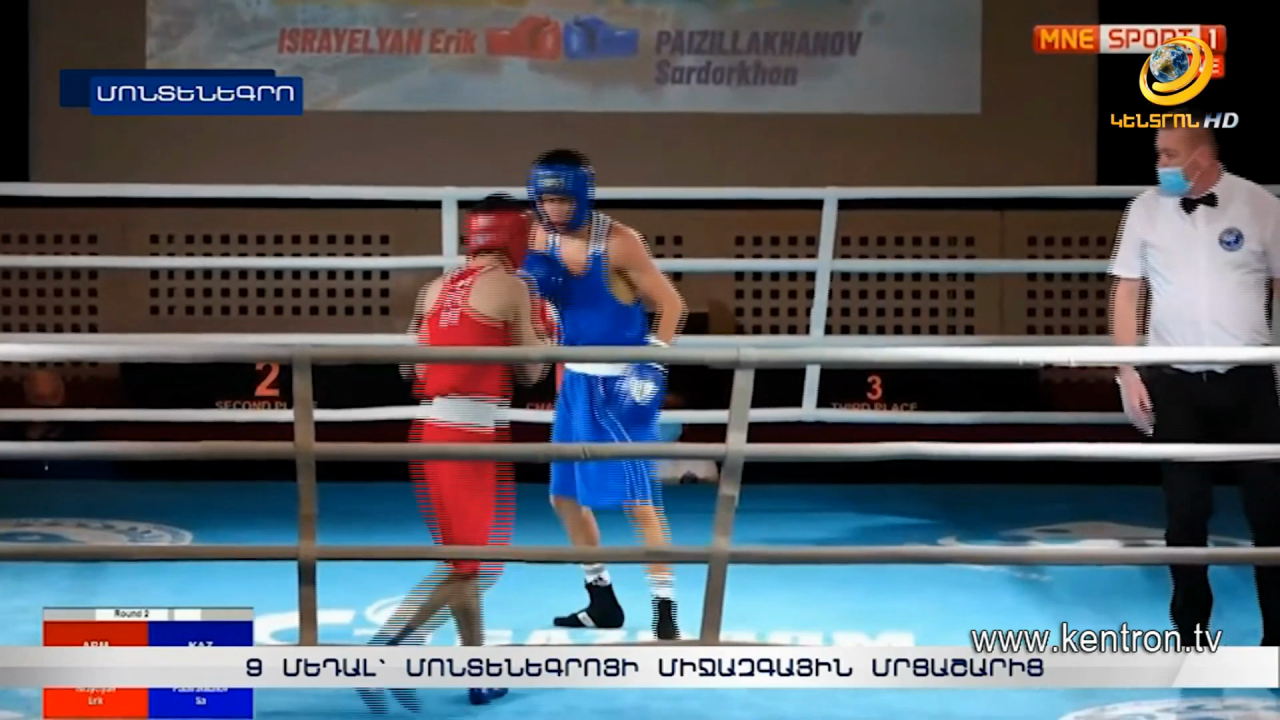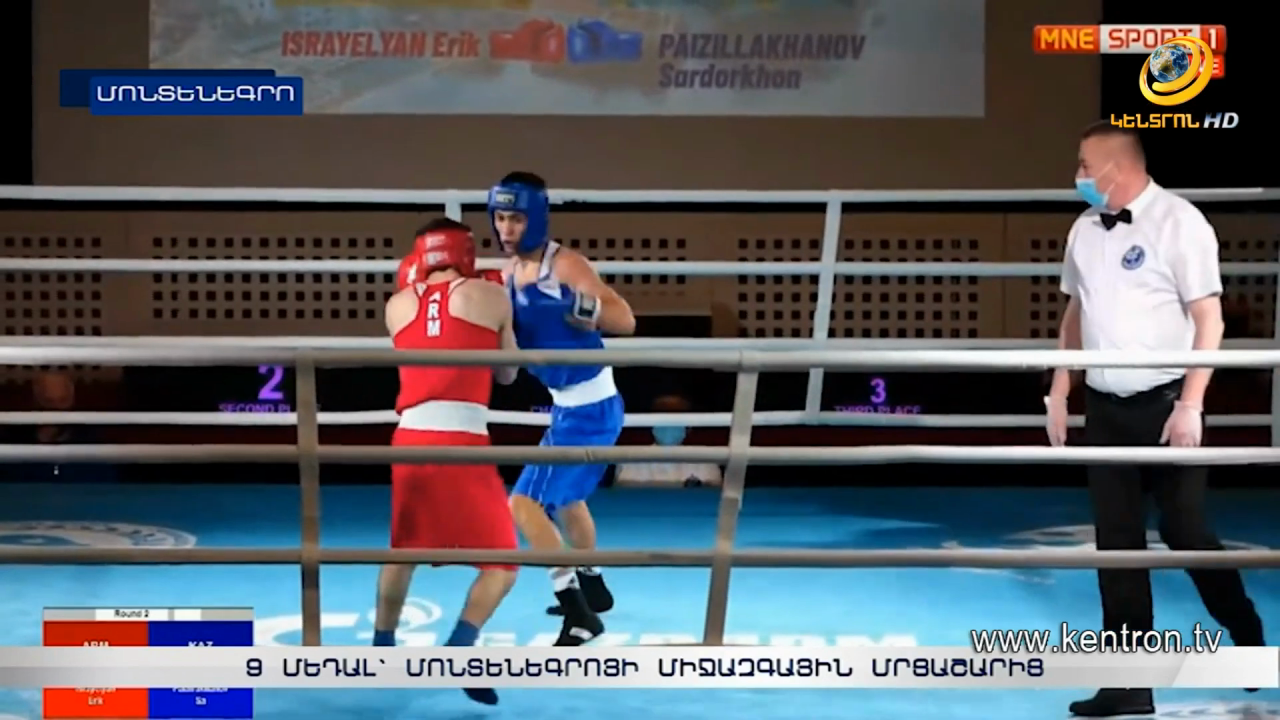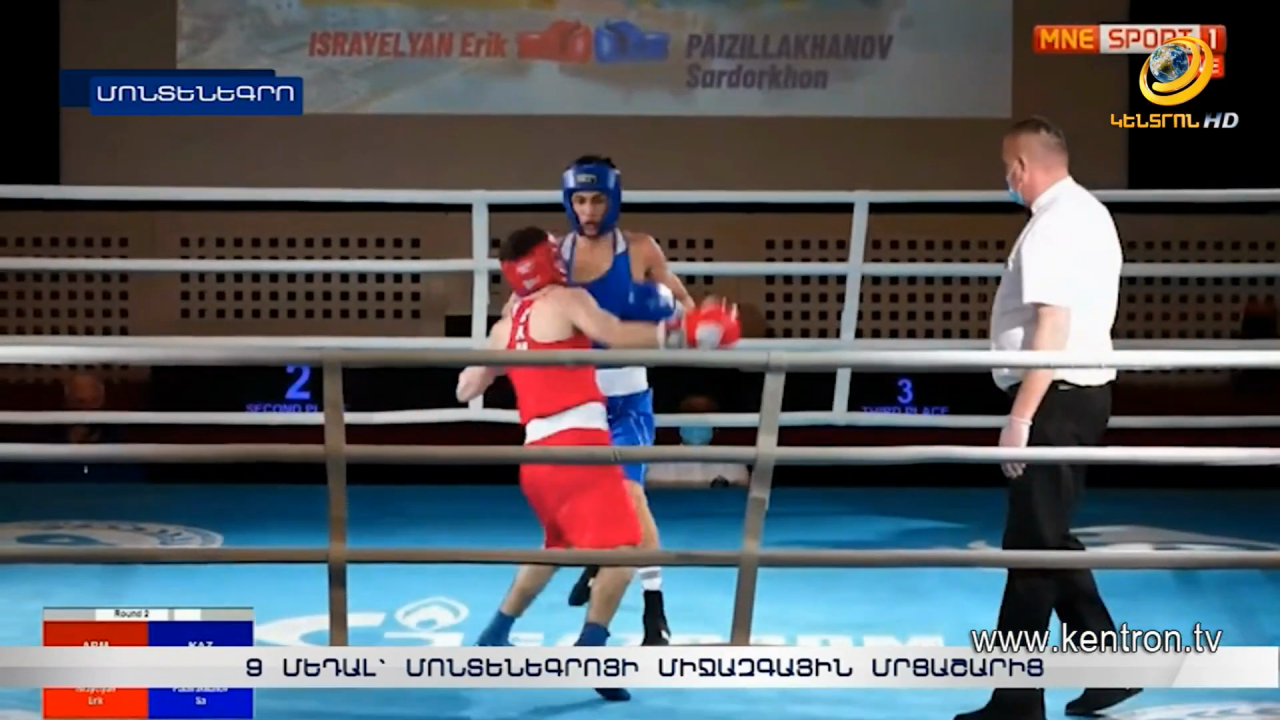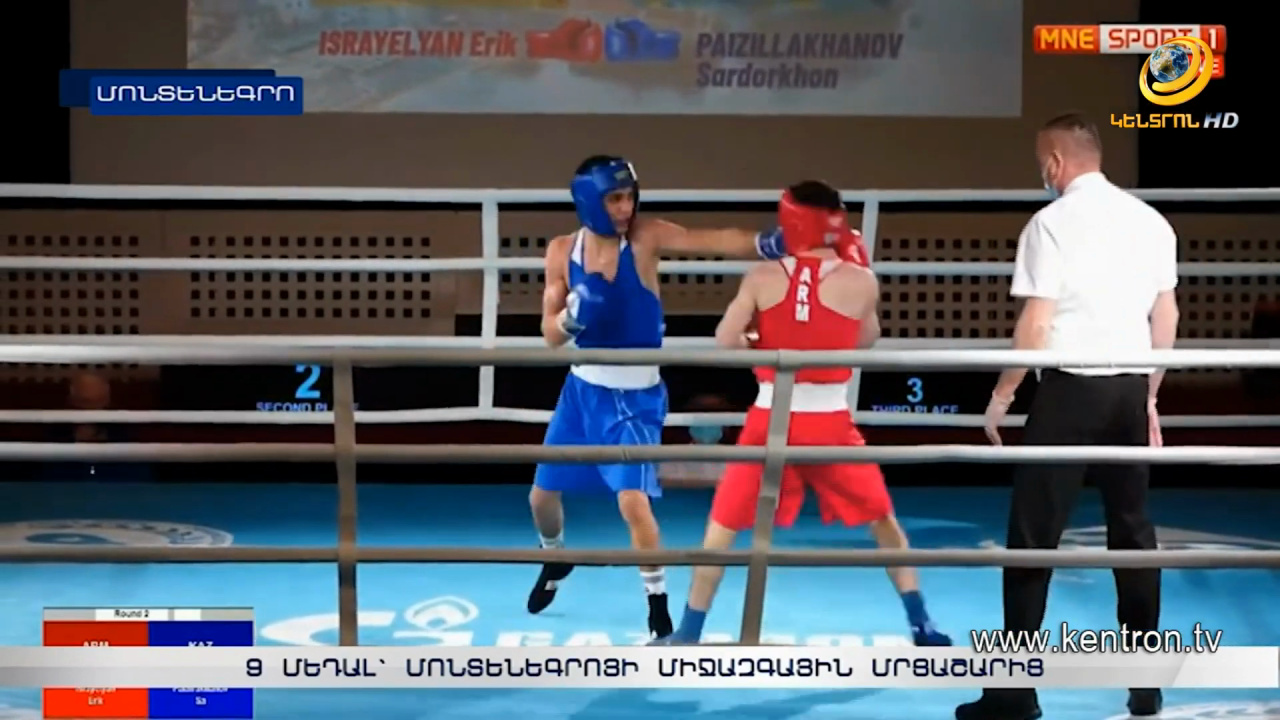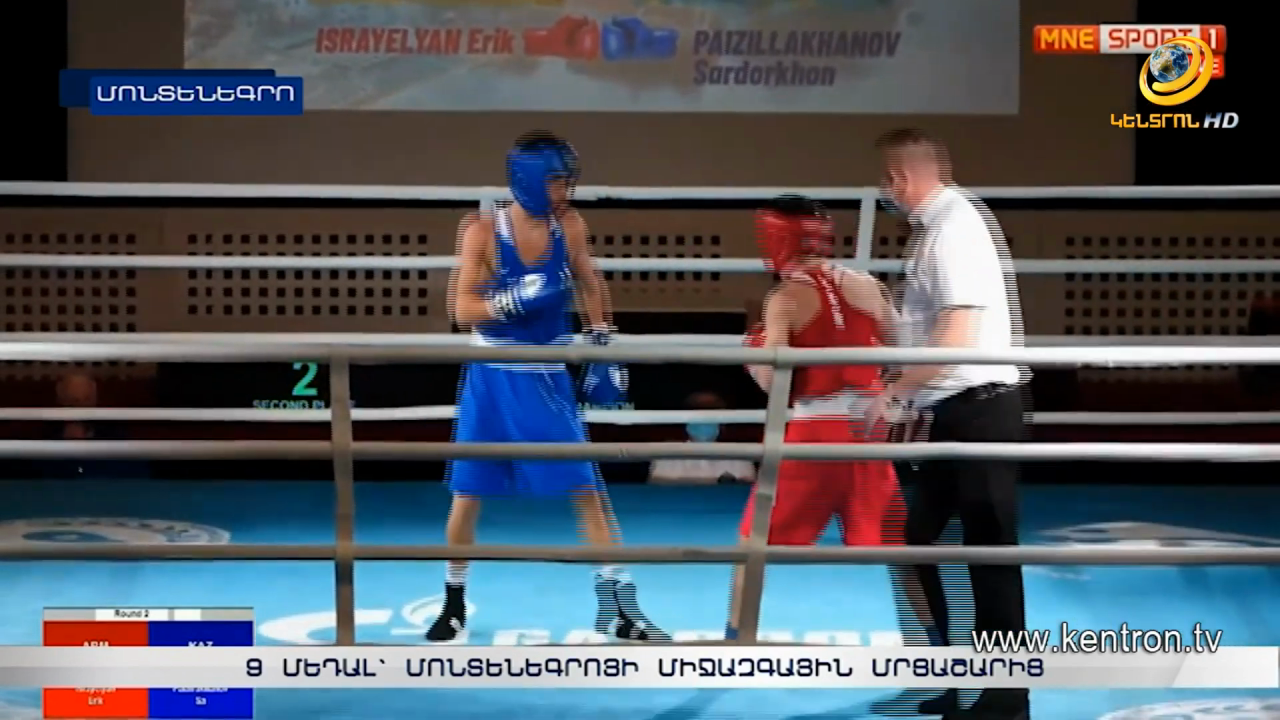
dt=0.7s
person 1, frame 1
right shoulder: (1145, 210)
right elbow: (1127, 296)
right wrist: (1128, 373)
right hip: (1174, 382)
right knee: (1185, 507)
right ankle: (1192, 622)
person 1, frame 2
left shoulder: (1180, 223)
right shoulder: (1085, 228)
left elbow: (1208, 320)
left wrist: (1190, 405)
right wrist: (1059, 391)
left hip: (1164, 402)
right hip: (1103, 405)
left knee: (1184, 532)
right knee: (1116, 541)
left ankle: (1248, 638)
person 1, frame 3
left shoulder: (1050, 227)
right shoulder: (1092, 215)
left elbow: (1051, 331)
left wrist: (1019, 416)
left hip: (1056, 399)
right hip: (1088, 391)
left knee: (1033, 545)
right knee: (1053, 539)
person 1, frame 4
left shoulder: (1052, 220)
right shoulder: (1150, 220)
left elbow: (1036, 323)
right elbow: (1165, 318)
left wrist: (1000, 395)
left hip: (1072, 389)
right hip: (1131, 389)
left knee: (1033, 536)
right knee: (1133, 533)
person 1, frame 5
left shoulder: (954, 228)
right shoulder: (936, 228)
left elbow: (956, 338)
left wrist: (887, 394)
right wrist: (906, 399)
left hip: (981, 407)
right hip: (948, 412)
left knee: (989, 549)
right knee: (917, 543)
person 2, frame 1
left shoulder: (621, 243)
right shoulder: (544, 235)
left elbow: (671, 306)
right elbow: (539, 303)
left wrist: (650, 368)
right wrist: (534, 282)
left hip: (626, 384)
right hip: (576, 381)
left knee: (639, 503)
right knee: (567, 497)
left ankle: (666, 614)
right ankle: (603, 599)
person 2, frame 2
left shoulder: (567, 264)
right shoulder: (512, 266)
left elbow: (625, 321)
right elbow: (516, 330)
left wrist: (571, 300)
left hip: (591, 410)
right hip: (567, 406)
left knee: (525, 503)
right knee: (565, 498)
left ankle: (580, 616)
right ankle: (591, 588)
person 2, frame 3
left shoulder: (640, 247)
right shoulder: (558, 250)
left elbow: (684, 306)
left wrist: (668, 302)
left hip: (627, 396)
left knee: (627, 495)
left ankle: (653, 613)
right ankle: (597, 561)
person 2, frame 4
left shoulder: (646, 236)
right shoulder: (561, 251)
left elbow: (721, 240)
right elbow: (550, 336)
left wrist: (774, 242)
right wrist: (571, 317)
left hip: (634, 395)
right hip: (582, 388)
left knee: (632, 500)
right knee: (542, 496)
left ankle: (659, 614)
right ankle: (555, 561)
person 2, frame 5
left shoulder: (568, 224)
right shoulder: (480, 230)
left elbow: (590, 286)
right elbow: (463, 309)
left wrist: (602, 348)
right wrist: (515, 296)
left hip: (549, 378)
right hip: (491, 378)
left knee: (589, 494)
right knee: (468, 498)
left ankle: (620, 607)
right ankle: (454, 604)
person 3, frame 1
left shoulder: (438, 289)
right shoulder: (513, 287)
left elbow: (411, 369)
right elbow: (531, 372)
right wrist: (543, 331)
left hip: (432, 431)
right hip: (469, 438)
left knee: (476, 554)
right knee: (467, 565)
right ankle: (377, 652)
person 3, frame 2
left shoulder: (397, 305)
right shoulder: (489, 295)
right elbow: (507, 374)
left hip: (409, 440)
right hip: (461, 445)
left knee: (404, 549)
right knee: (502, 564)
left ankle: (382, 650)
right ankle: (458, 648)
person 3, frame 3
left shoulder: (504, 325)
right shoulder: (569, 299)
left elbow: (466, 391)
right elbow: (626, 338)
right wrist: (688, 329)
right hip: (583, 440)
left knee: (554, 552)
right knee: (620, 552)
left ankle: (493, 636)
person 3, frame 4
left shoulder: (764, 276)
right shoulder: (860, 281)
left elbow: (725, 340)
left wrist: (751, 342)
left hip: (771, 421)
right hip: (830, 422)
left knee: (724, 523)
right knee: (881, 520)
left ankle: (687, 634)
right ankle: (921, 625)
person 3, frame 5
left shoulder: (783, 299)
right shoulder: (867, 286)
left elbow: (771, 379)
left wrist: (755, 352)
left hip: (808, 434)
right hip: (862, 427)
right knee: (892, 545)
